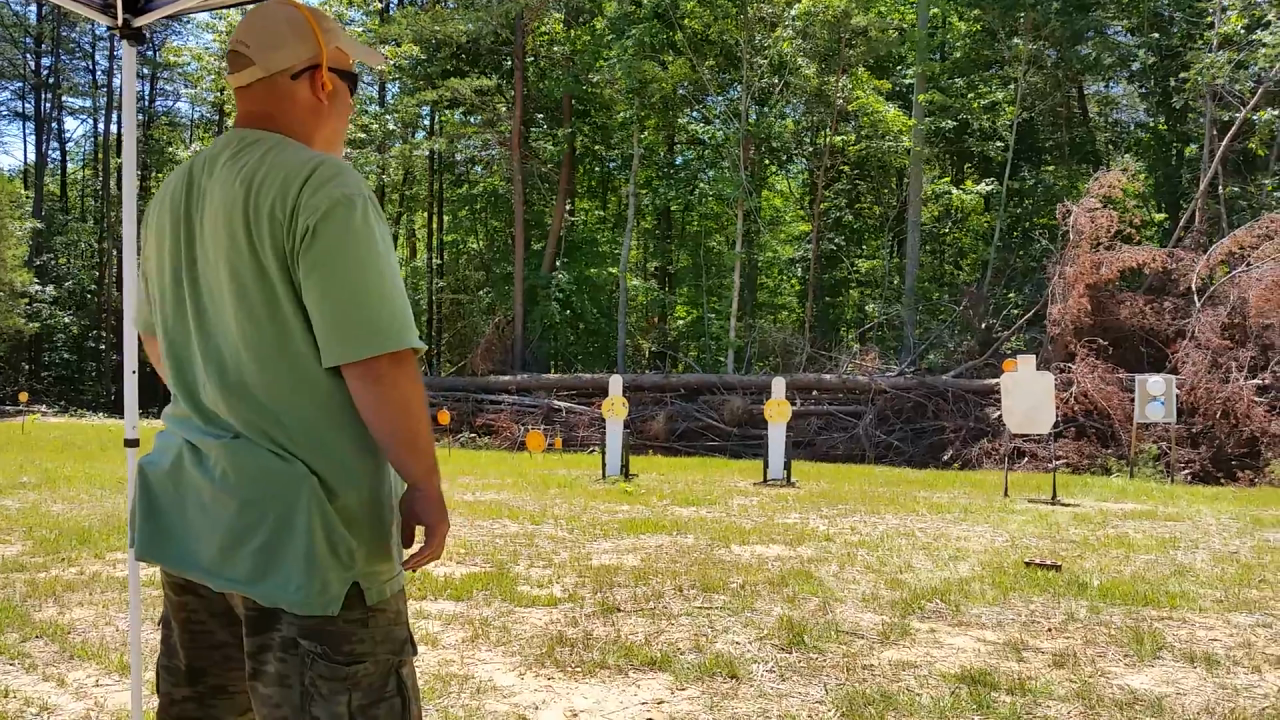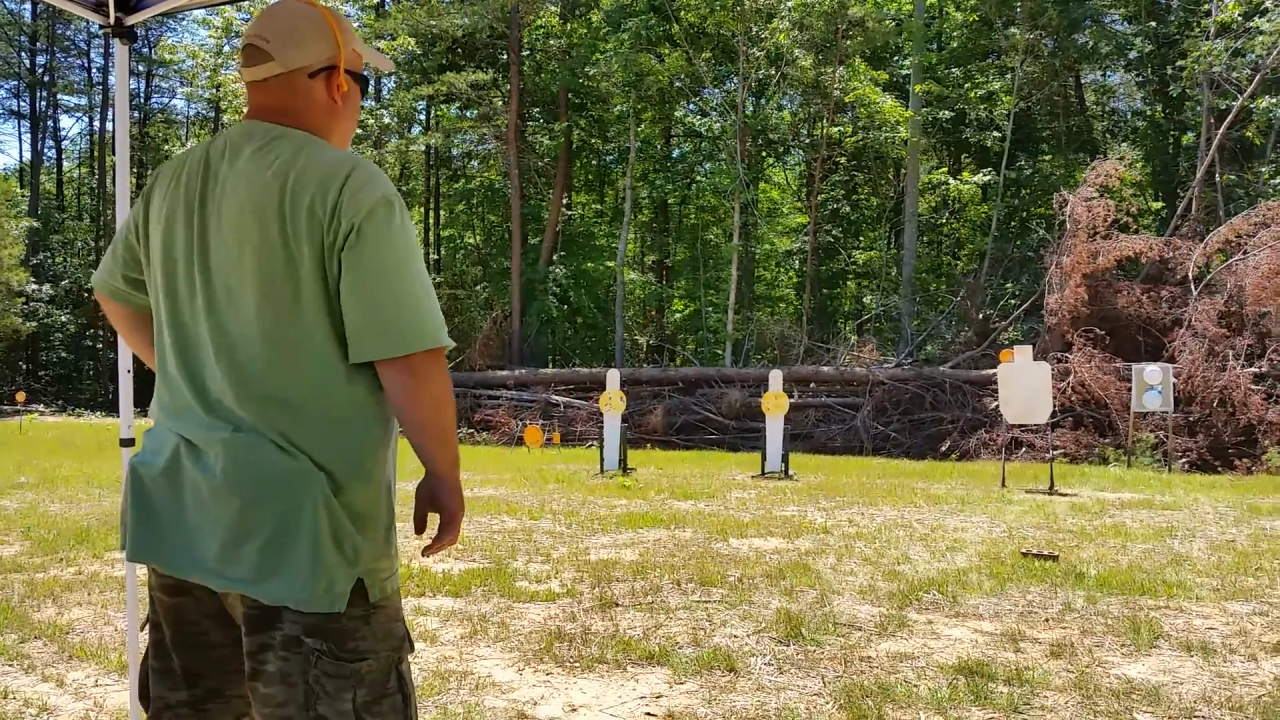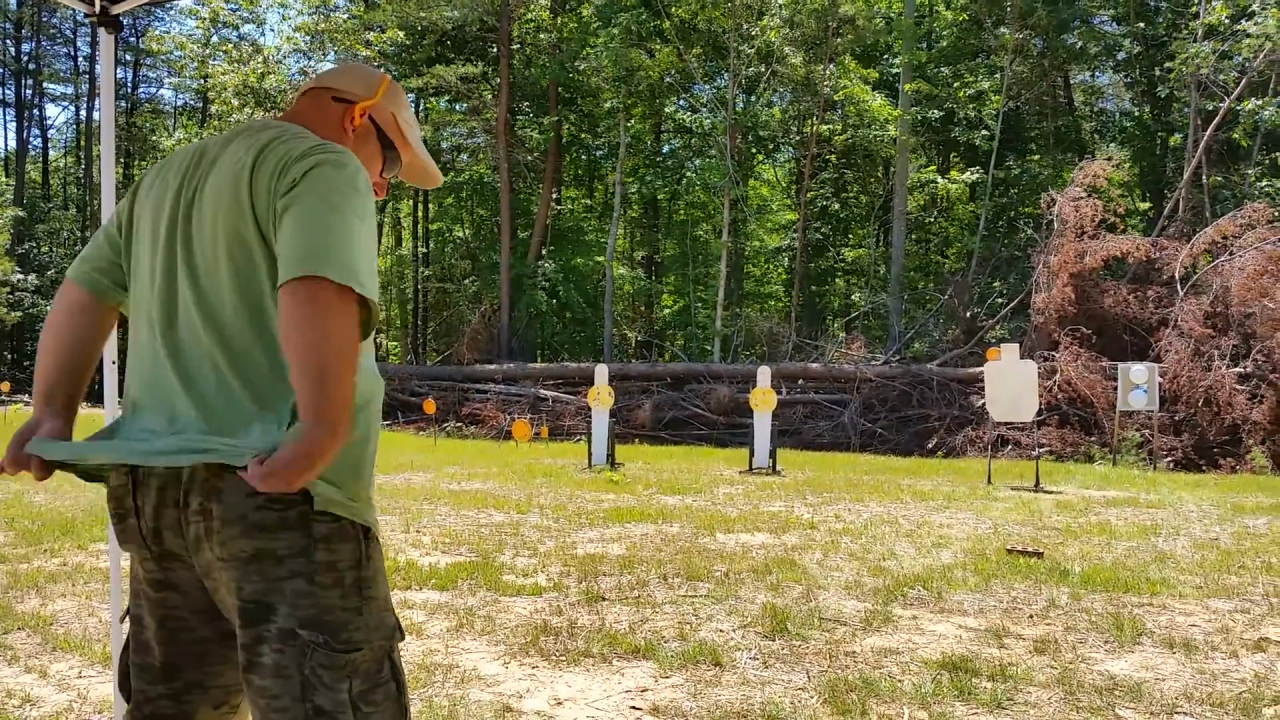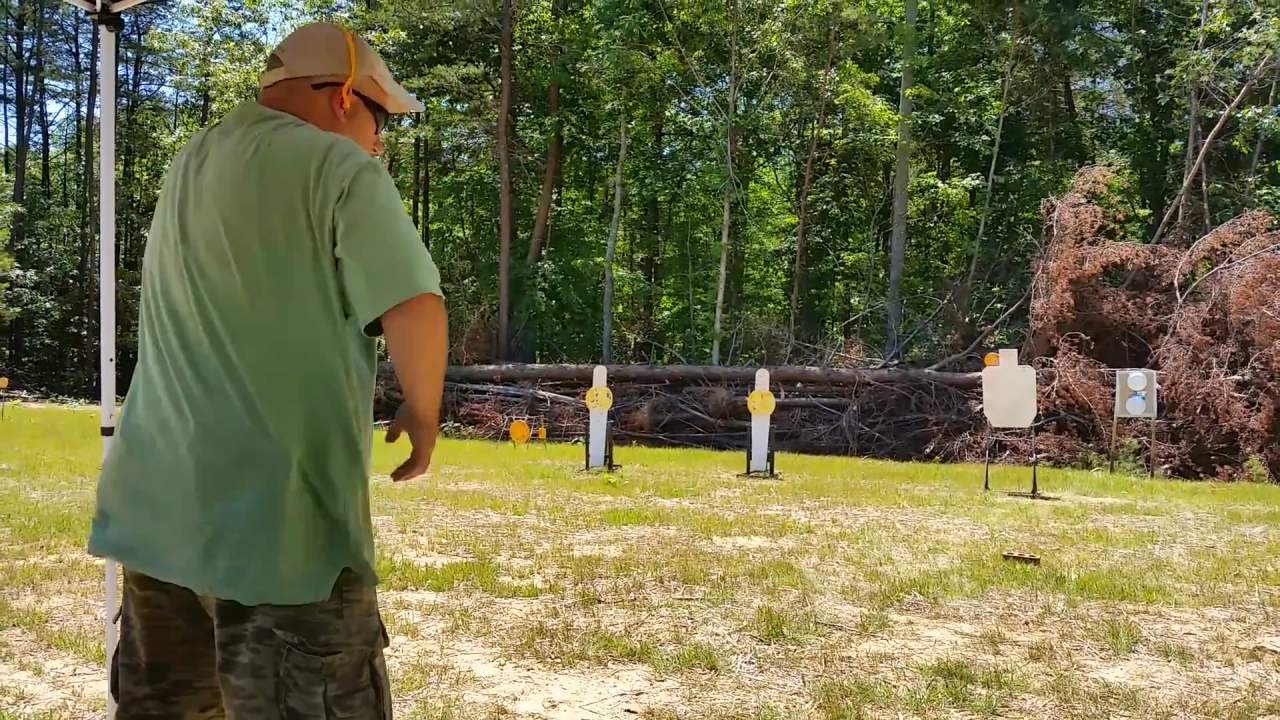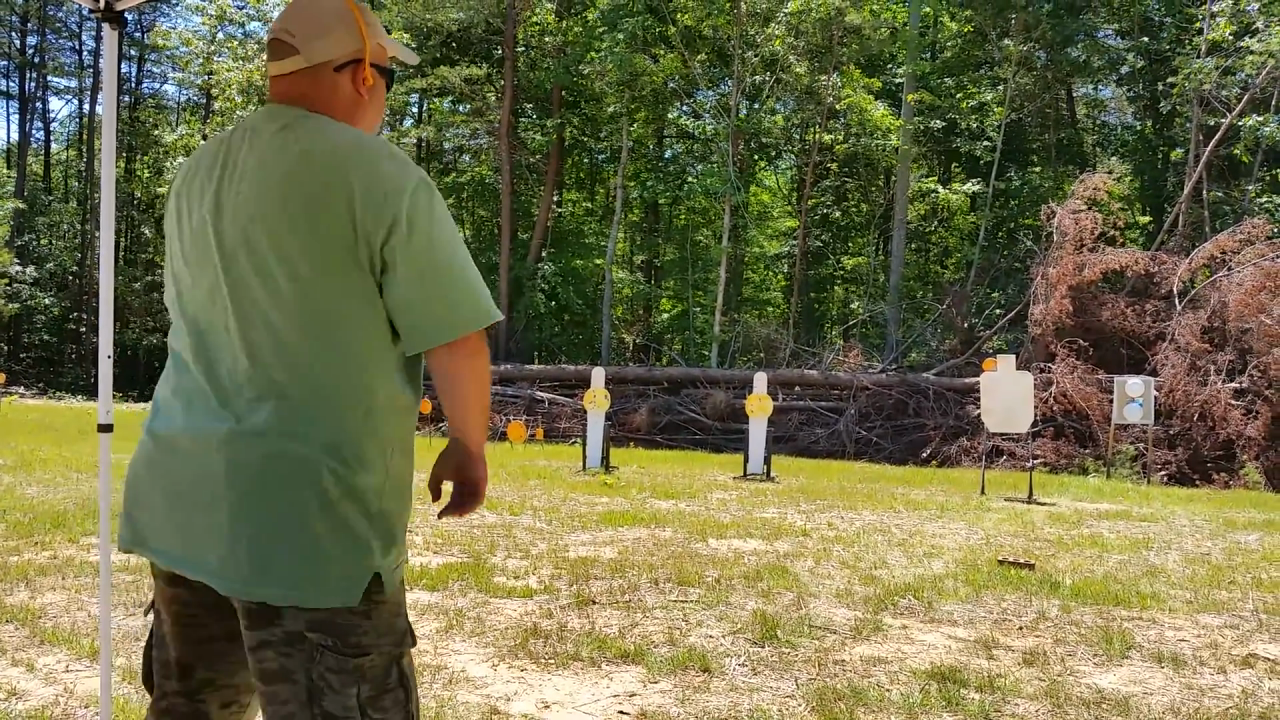
dt=1s
person 1, frame 1
left shoulder: (175, 193)
right shoulder: (324, 187)
right elbow: (377, 362)
right wrist: (424, 485)
left hip: (195, 515)
right hip: (307, 527)
person 1, frame 2
left shoulder: (173, 180)
right shoulder: (350, 188)
left elbow: (117, 290)
right elbow: (412, 354)
right wrist: (444, 473)
left hip: (180, 512)
right hip: (302, 527)
person 1, frame 3
left shoulder: (171, 174)
right shoulder: (323, 169)
left elbow: (86, 293)
right elbow: (319, 297)
right wrist: (319, 436)
left hip: (158, 494)
right hip: (278, 501)
person 1, frame 4
left shoulder: (189, 166)
right shoulder: (337, 168)
right elbow: (413, 306)
right wrist: (422, 411)
left hip: (153, 493)
right hip: (271, 504)
person 1, frame 5
left shoulder: (198, 172)
right shoulder: (378, 175)
right elbow: (454, 336)
right wrist: (469, 450)
left hip: (183, 495)
right hip: (306, 509)
